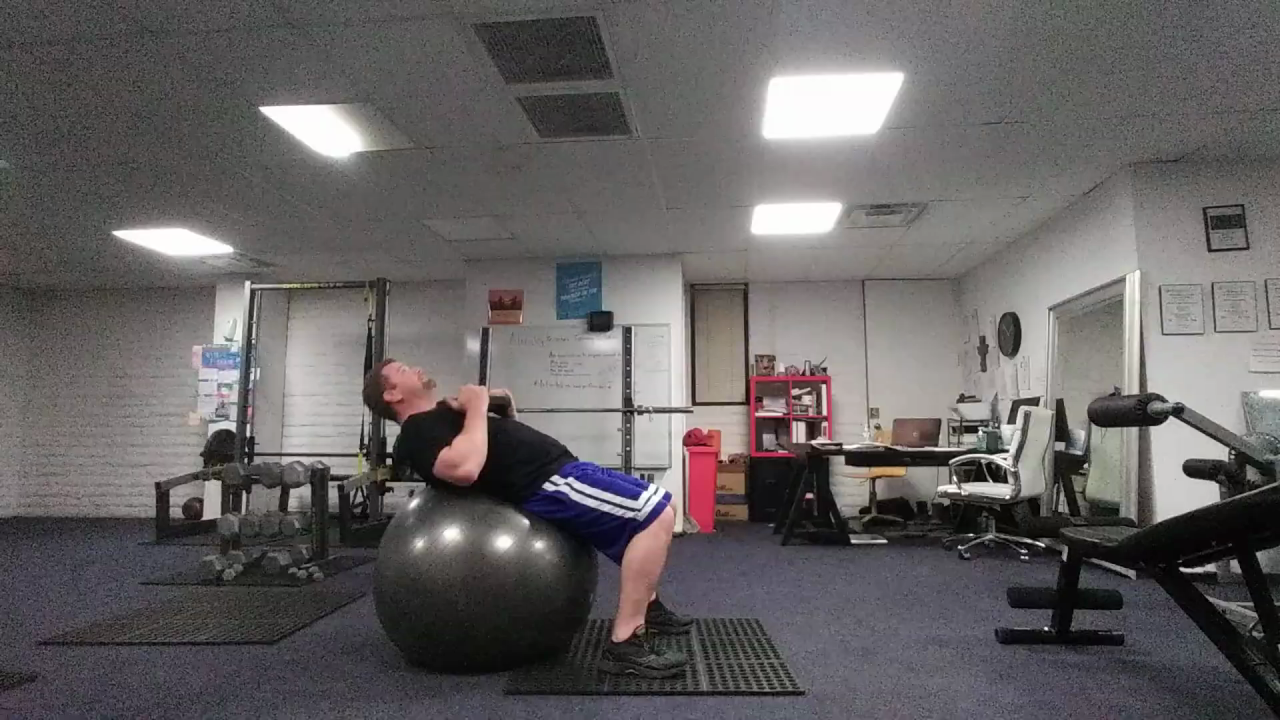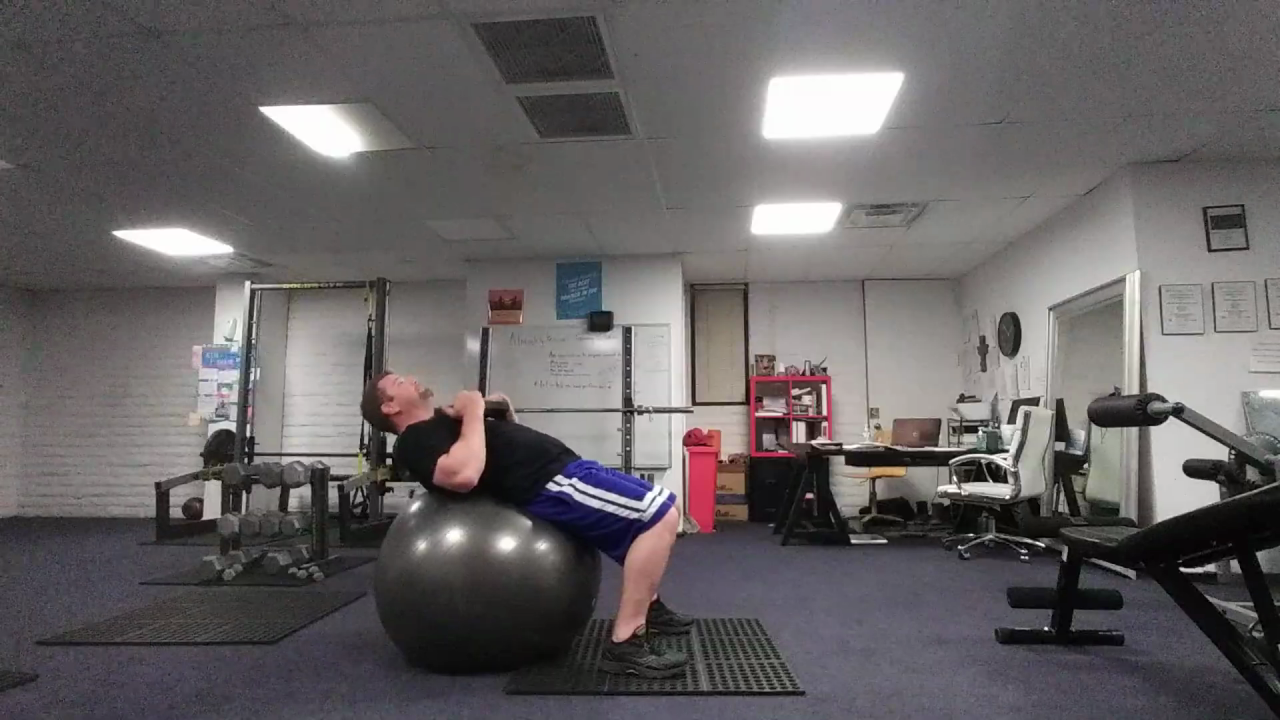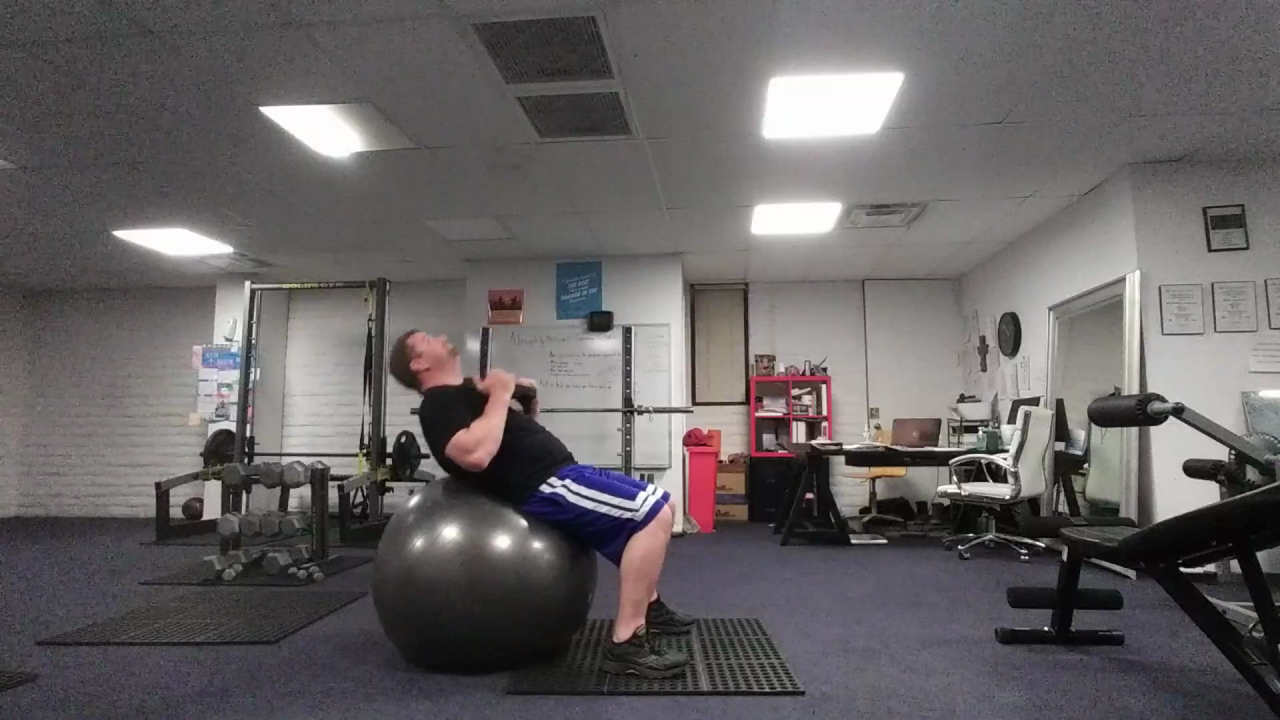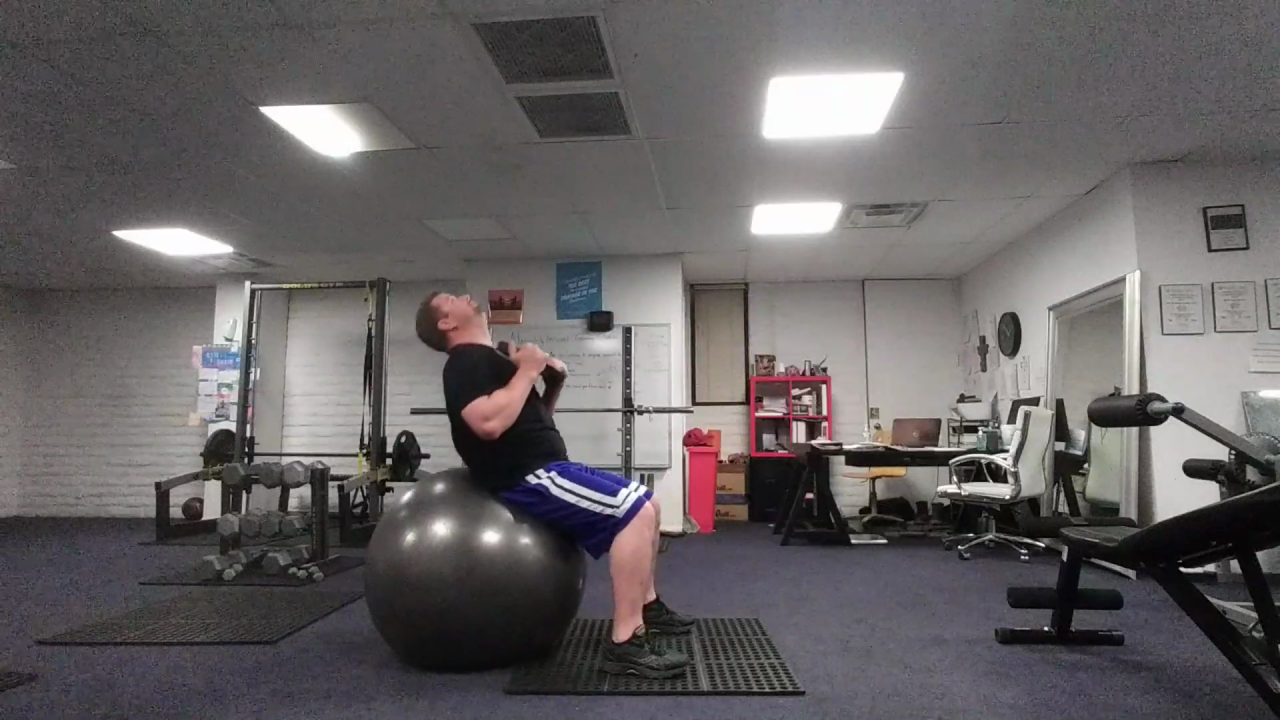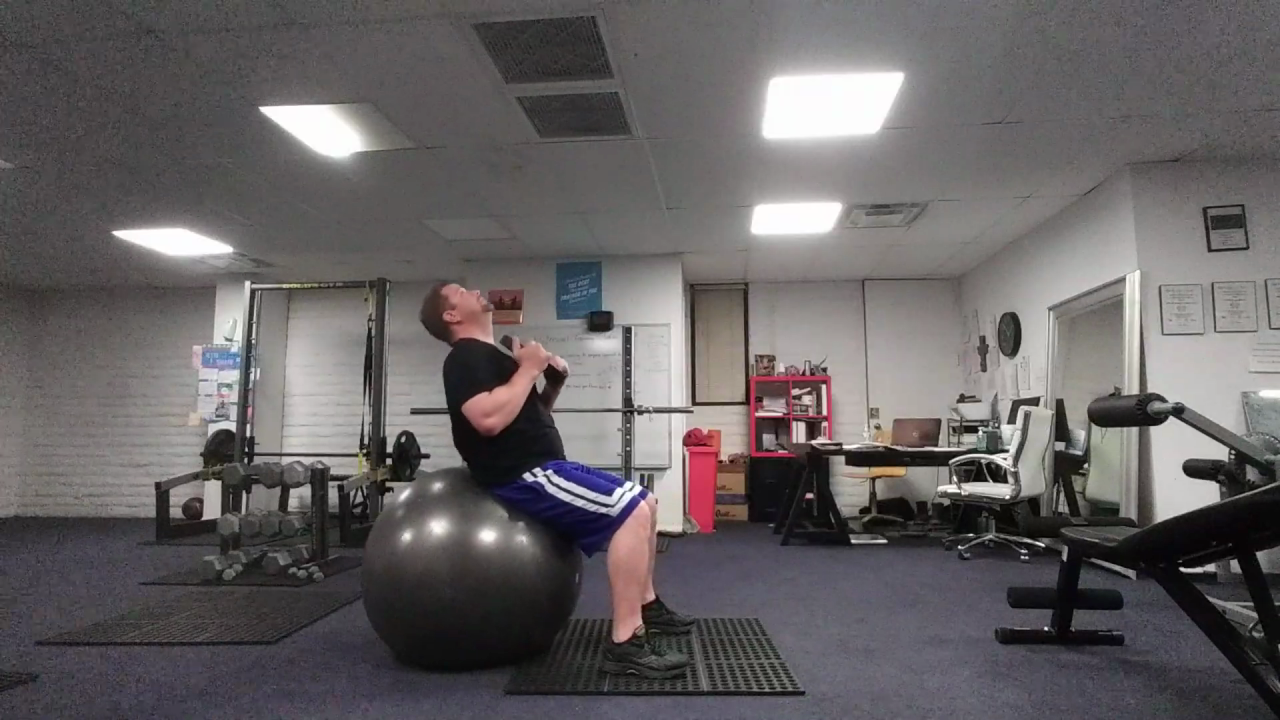
dt=0.4s
person 1, frame 1
left shoulder: (436, 420)
right shoulder: (417, 433)
right elbow: (465, 468)
left wrist: (506, 411)
right wrist: (477, 407)
left hip: (556, 471)
right hip: (548, 484)
left knee: (651, 509)
right knee: (658, 515)
left ankle: (647, 608)
right ankle: (626, 644)
person 1, frame 2
left shoulder: (436, 428)
right shoulder: (416, 441)
right elbow: (465, 474)
left wrist: (505, 415)
right wrist: (473, 413)
left hip: (560, 472)
right hip: (551, 485)
left knee: (653, 510)
right knee: (662, 515)
left ankle: (647, 608)
right ankle: (625, 644)
person 1, frame 3
left shoulder: (462, 393)
right shoulder: (439, 403)
right elbow: (475, 454)
left wrist: (528, 403)
right wrist: (500, 394)
left hip: (555, 475)
right hip: (543, 488)
left knee: (650, 508)
right knee: (655, 512)
left ankle: (647, 609)
right ankle: (626, 645)
person 1, frame 4
left shoulder: (486, 359)
right shoulder: (467, 361)
right elbow: (489, 423)
left wrist: (553, 384)
right wrist: (527, 371)
left hip: (543, 469)
right hip: (528, 479)
left knee: (644, 505)
right knee: (637, 512)
left ankle: (648, 607)
right ankle: (626, 644)
person 1, frame 5
left shoulder: (486, 355)
right shoulder: (466, 357)
right elbow: (489, 419)
left wrist: (554, 383)
right wrist: (528, 369)
left hip: (542, 468)
right hip: (524, 478)
left knee: (643, 503)
right knee: (634, 511)
left ankle: (647, 606)
right ankle: (627, 644)
